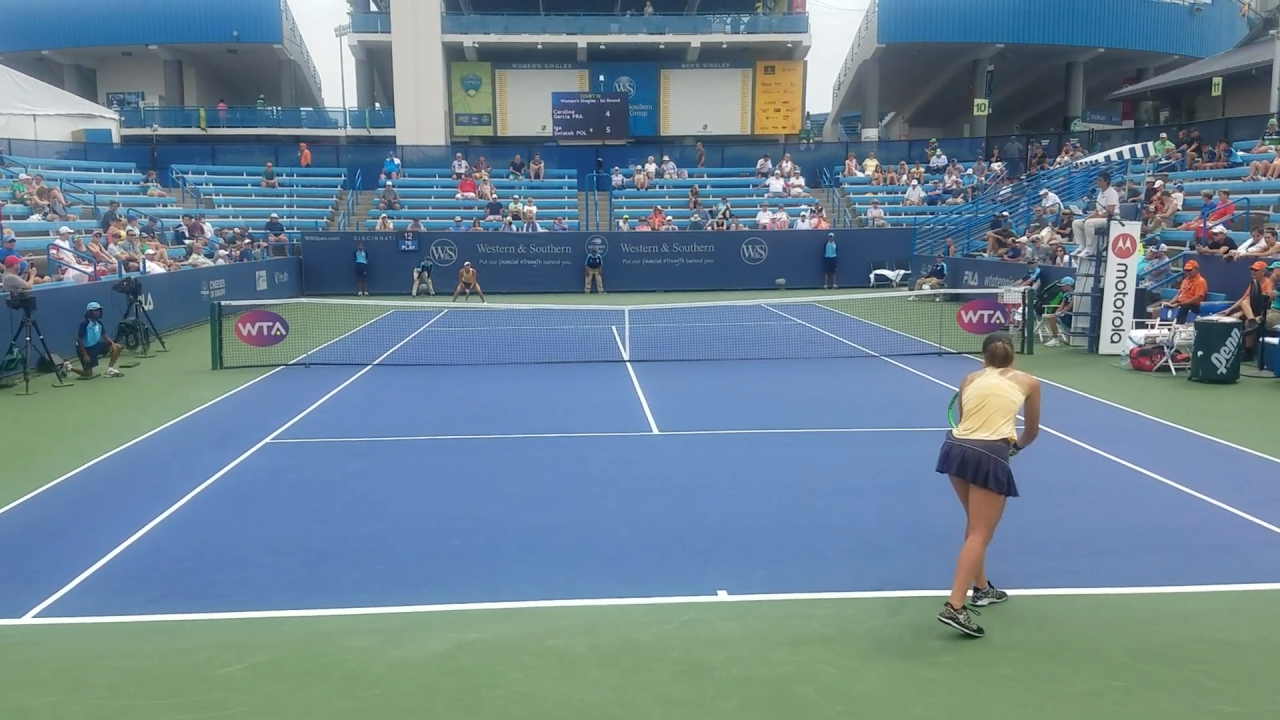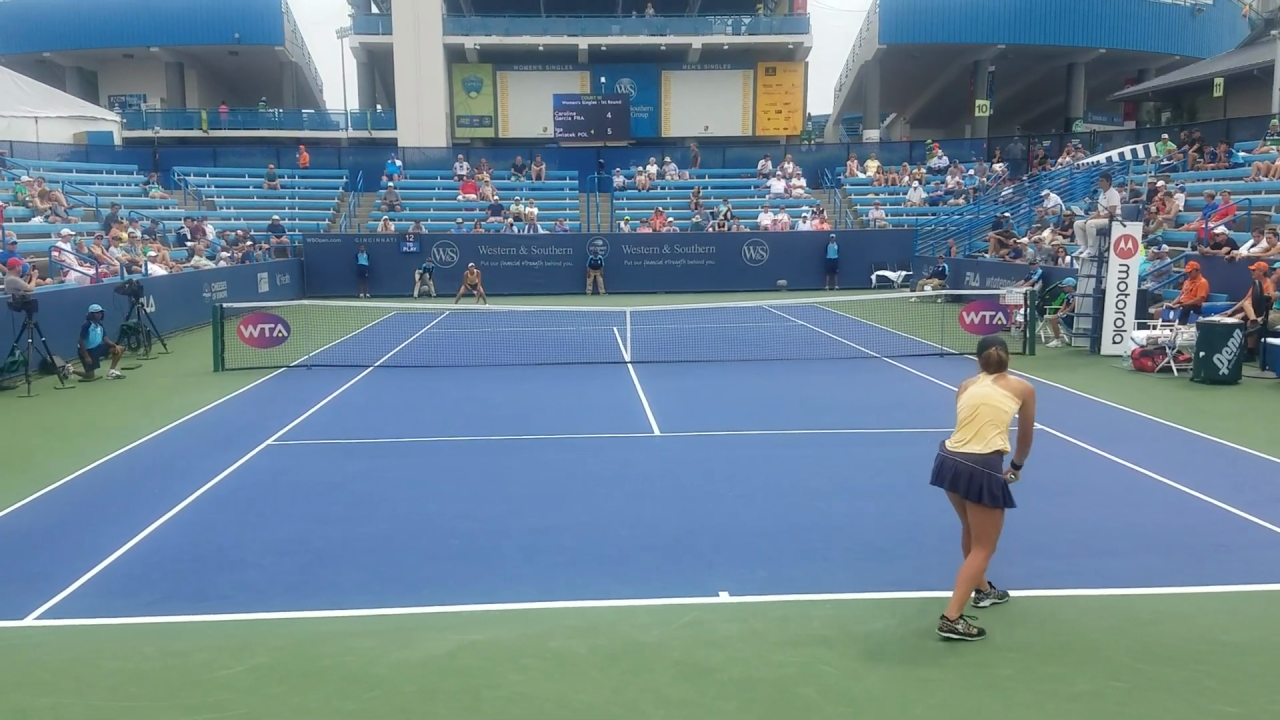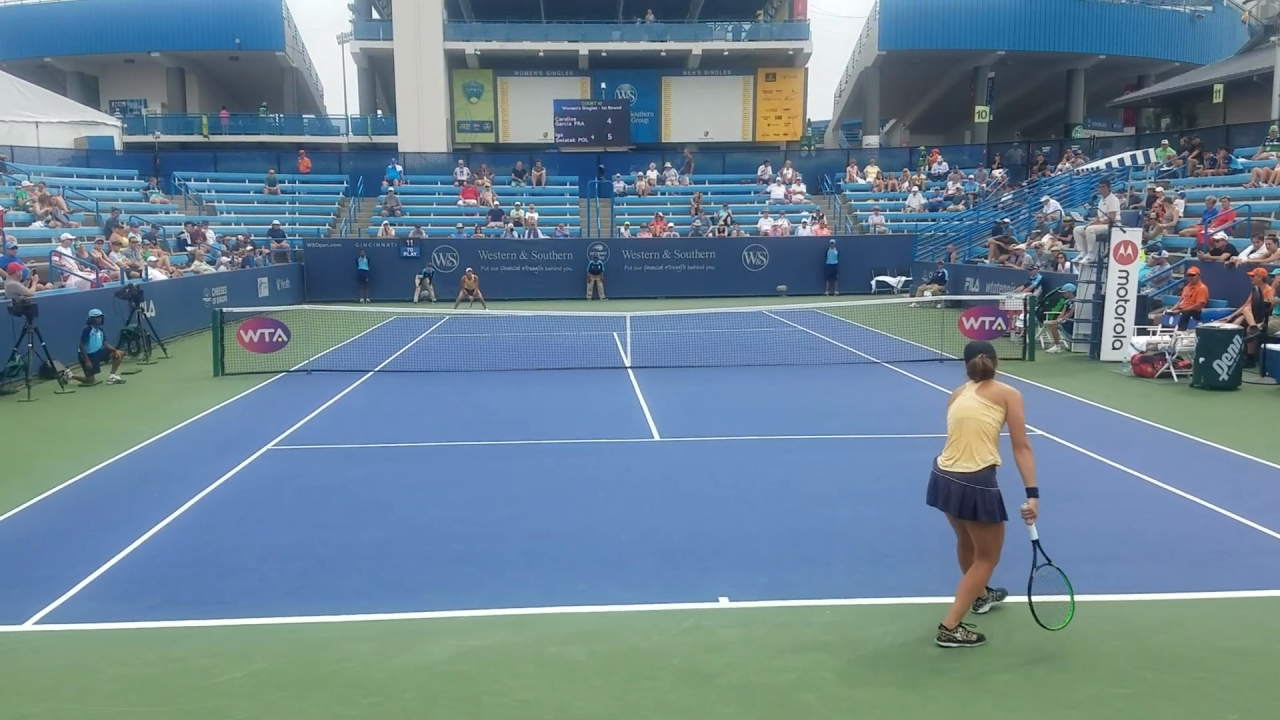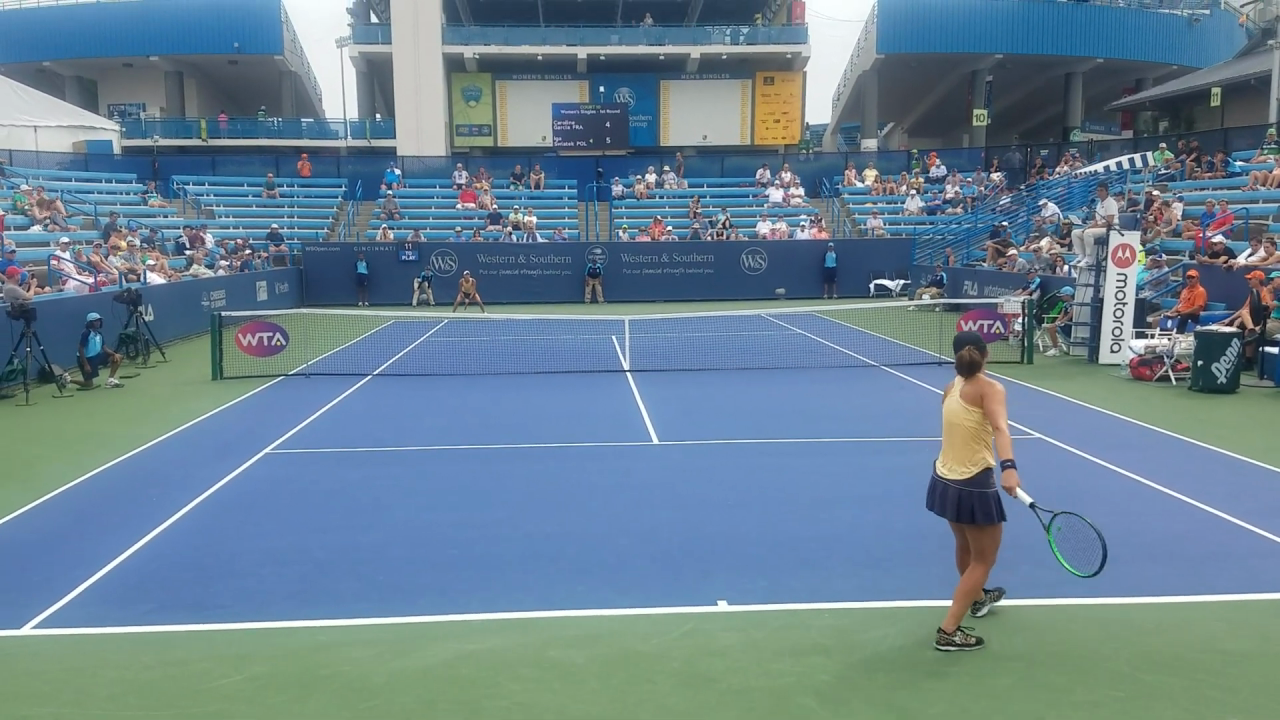
dt=0.3s
person 1, frame 1
left shoulder: (971, 379)
right shoulder: (1028, 382)
right elbow: (1031, 432)
right wrist: (1015, 445)
left hip: (955, 447)
right hip: (989, 456)
left knee: (975, 524)
right knee: (979, 535)
left ankle: (981, 587)
right ankle: (954, 607)
person 1, frame 2
left shoulder: (966, 386)
right shoulder: (1023, 388)
right elbow: (1025, 439)
right wrist: (1016, 466)
left hip: (948, 460)
right hip: (983, 467)
left knee: (971, 531)
right knee: (983, 546)
left ankle: (982, 589)
right ankle: (951, 617)
person 1, frame 3
left shoulder: (957, 395)
right shoulder: (1008, 394)
right elbow: (1021, 446)
right wrist: (1032, 494)
left hip: (942, 477)
right hip: (976, 483)
left knee: (967, 542)
right knee: (987, 557)
left ankle: (980, 595)
right ankle: (950, 627)
person 1, frame 4
left shoulder: (953, 387)
right shoulder: (990, 388)
right elbow: (1000, 427)
right wrist: (1009, 467)
left hip: (943, 481)
right hip: (974, 486)
left knee: (966, 547)
right knee: (983, 560)
left ankle: (978, 597)
right ankle: (948, 631)
